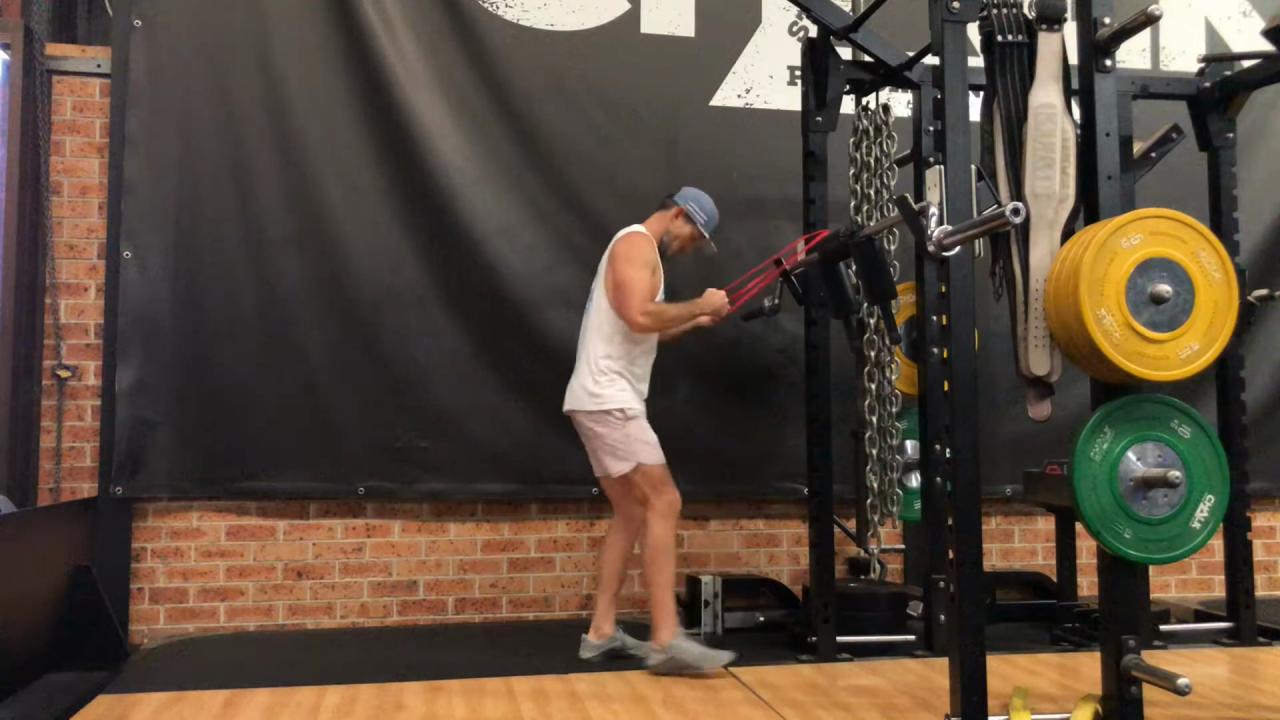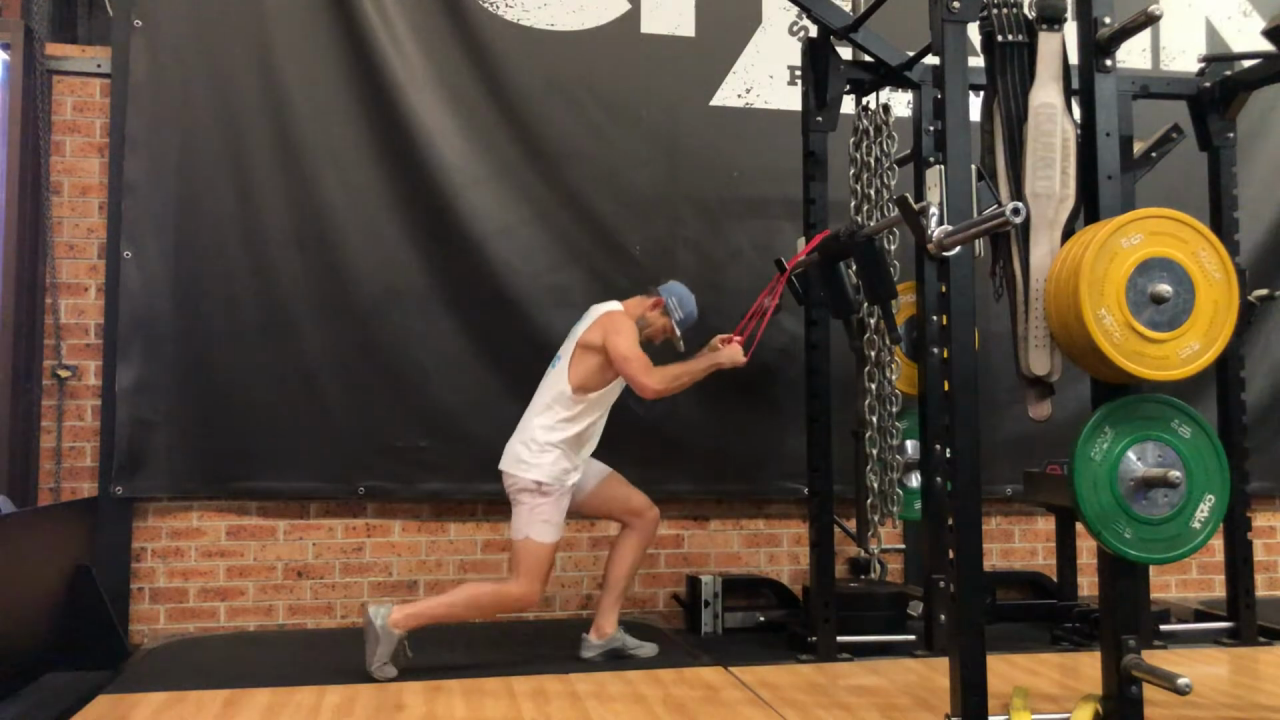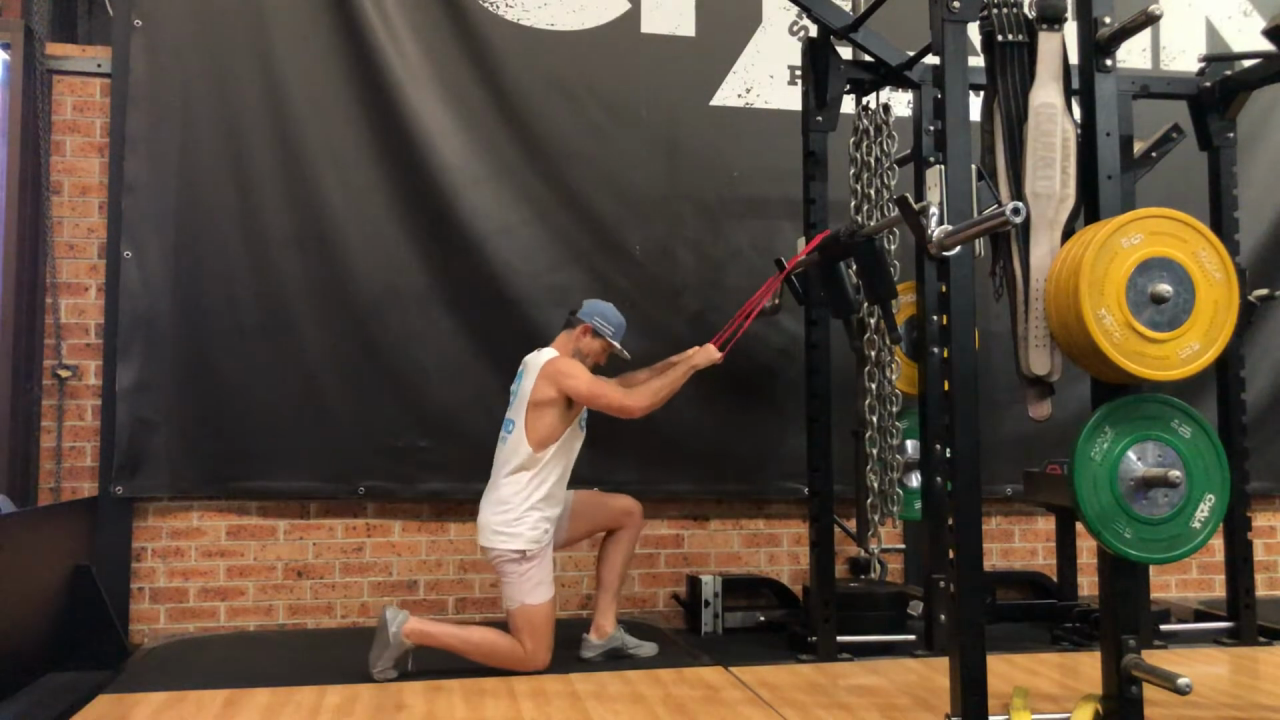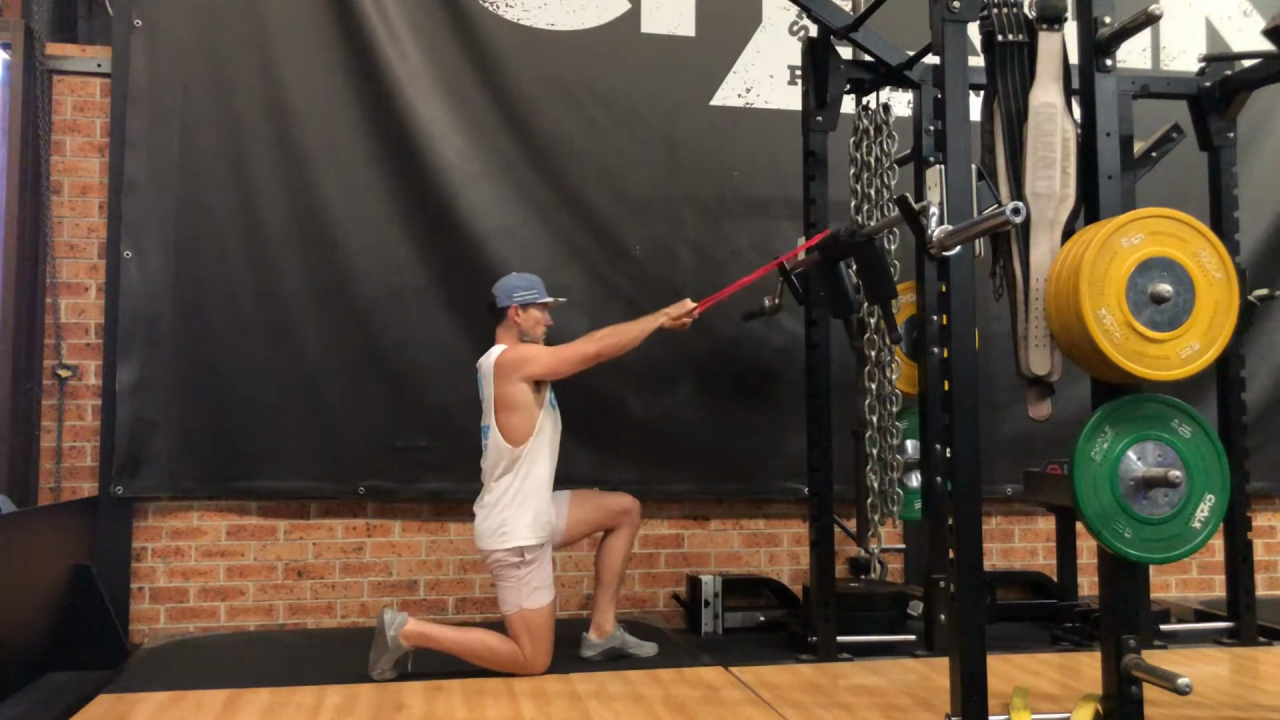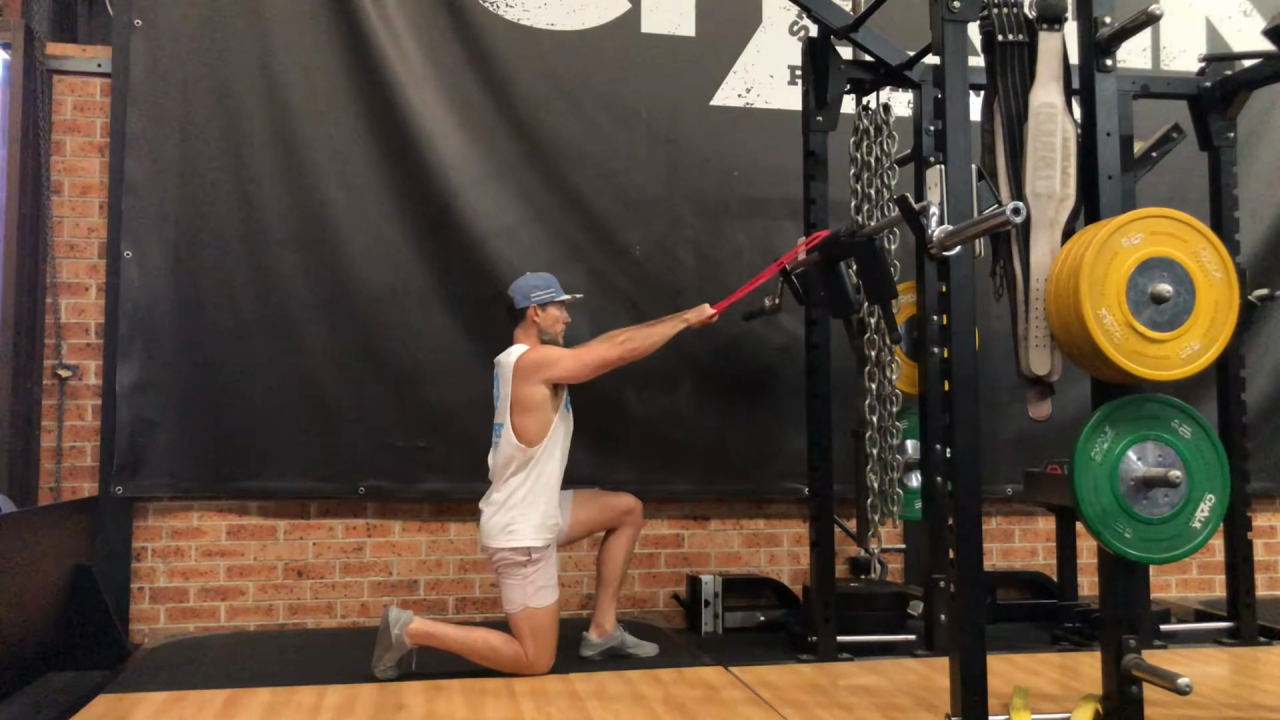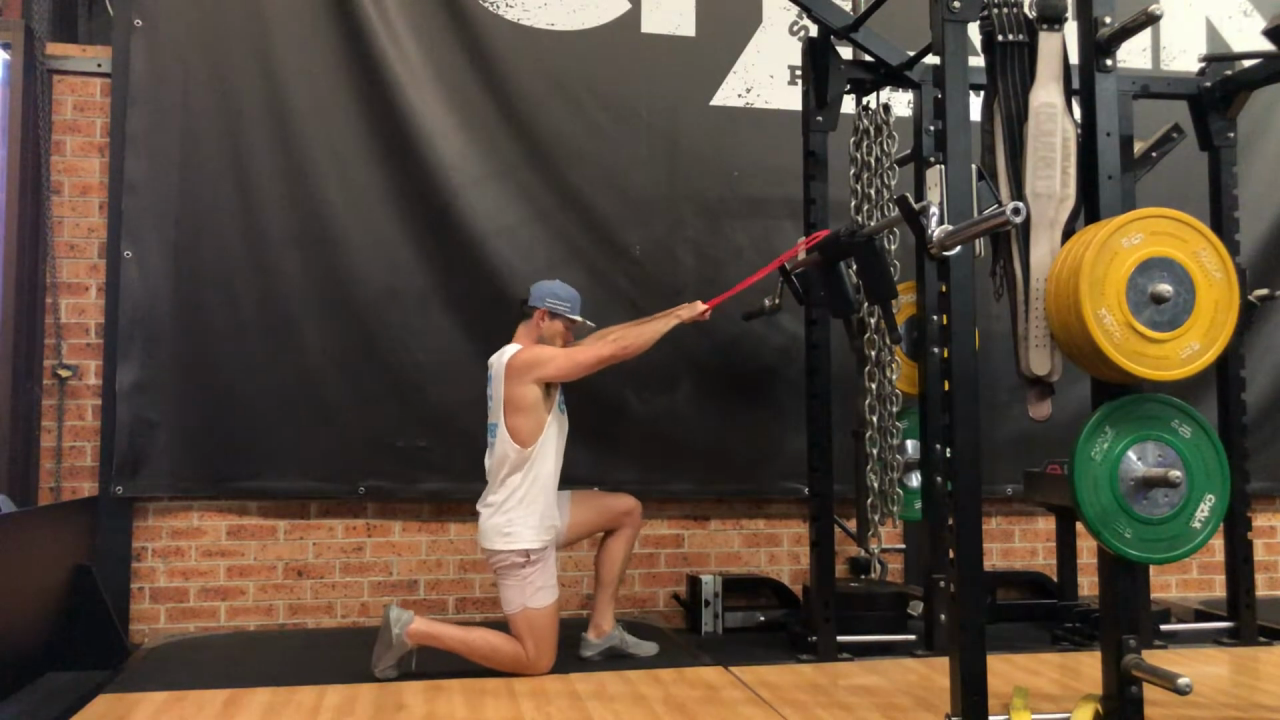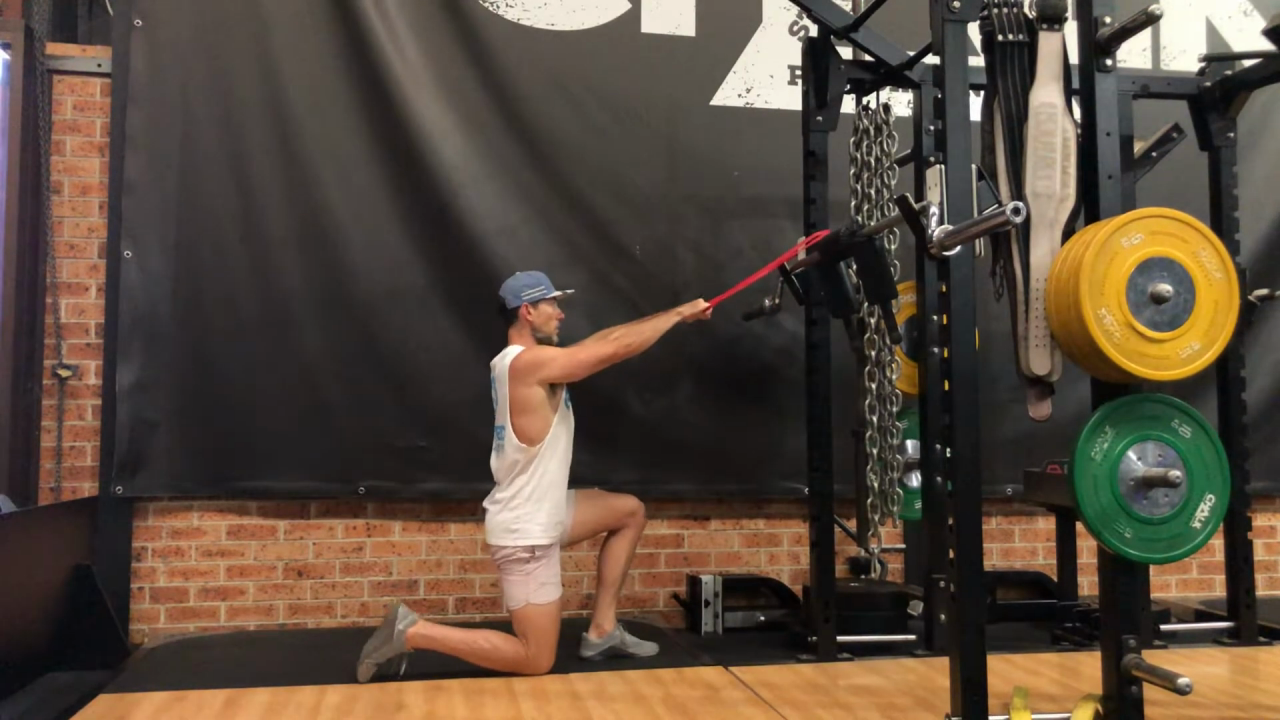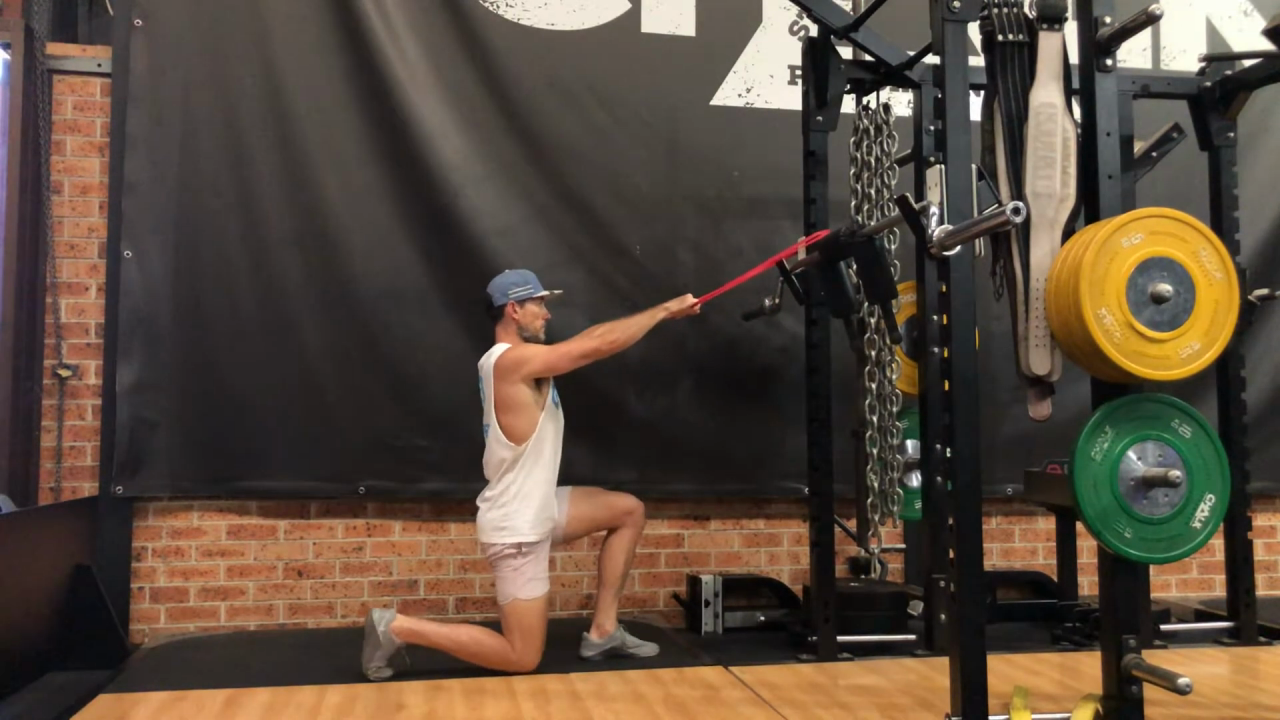
dt=0.5s
person 1, frame 1
left shoulder: (636, 250)
right shoulder: (637, 243)
right elbow: (640, 316)
left wrist: (696, 319)
right wrist: (699, 305)
left hip: (605, 399)
right hip: (607, 399)
left knee: (633, 512)
right knee: (664, 504)
left ankle: (601, 632)
right ankle: (667, 639)
person 1, frame 2
left shoulder: (611, 323)
right shoulder: (615, 321)
left elbow: (649, 377)
right elbow: (650, 385)
left wrist: (706, 355)
right wrist: (716, 362)
left hip: (564, 461)
right hip: (539, 465)
left knee: (644, 516)
right knee: (525, 589)
left ankle: (603, 632)
right ankle: (393, 619)
person 1, frame 3
left shoulder: (545, 363)
right shoulder: (559, 369)
left elbow: (616, 387)
right elbow: (632, 405)
left wrist: (676, 361)
right wrist: (693, 365)
left hip: (532, 514)
right hip: (517, 532)
left knee: (628, 512)
right knee: (533, 658)
left ankle: (602, 632)
right ankle: (407, 628)
person 1, frame 4
left shoulder: (513, 361)
right shoulder: (513, 360)
left elbow: (589, 342)
right elbow: (601, 348)
left wrist: (661, 322)
right wrist: (664, 314)
left hip: (529, 515)
right hip: (515, 533)
left knee: (625, 510)
right knee: (532, 661)
left ankle: (602, 632)
right ankle: (405, 630)
person 1, frame 5
left shoulder: (524, 359)
right shoulder: (534, 362)
left elbow: (606, 341)
right elbow: (621, 351)
left wrist: (678, 318)
right wrist: (686, 320)
left hip: (533, 514)
right hip: (520, 532)
left knee: (628, 510)
right knee: (535, 662)
left ankle: (603, 631)
right ankle: (411, 629)
person 1, frame 6
left shoulder: (520, 360)
right shoulder: (526, 362)
left elbow: (602, 338)
right elbow: (616, 349)
left wrist: (672, 313)
right wrist: (678, 316)
left hip: (534, 515)
right hip: (518, 534)
left knee: (627, 510)
right knee: (536, 661)
left ankle: (601, 631)
right ankle: (411, 629)
person 1, frame 7
left shoulder: (520, 360)
right shoulder: (531, 363)
left elbow: (602, 338)
right elbow: (619, 348)
left wrist: (671, 314)
right wrist: (680, 314)
left hip: (536, 515)
right hip: (524, 532)
left knee: (630, 512)
right knee: (536, 661)
left ankle: (601, 631)
right ankle: (412, 632)
person 1, frame 8
left shoulder: (512, 359)
right shoulder: (514, 360)
left elbow: (588, 337)
right elbow: (601, 344)
left wrist: (660, 312)
right wrist: (666, 309)
left hip: (536, 509)
right hip: (516, 528)
left knee: (629, 511)
right knee: (522, 659)
left ankle: (602, 632)
right ankle: (397, 628)
